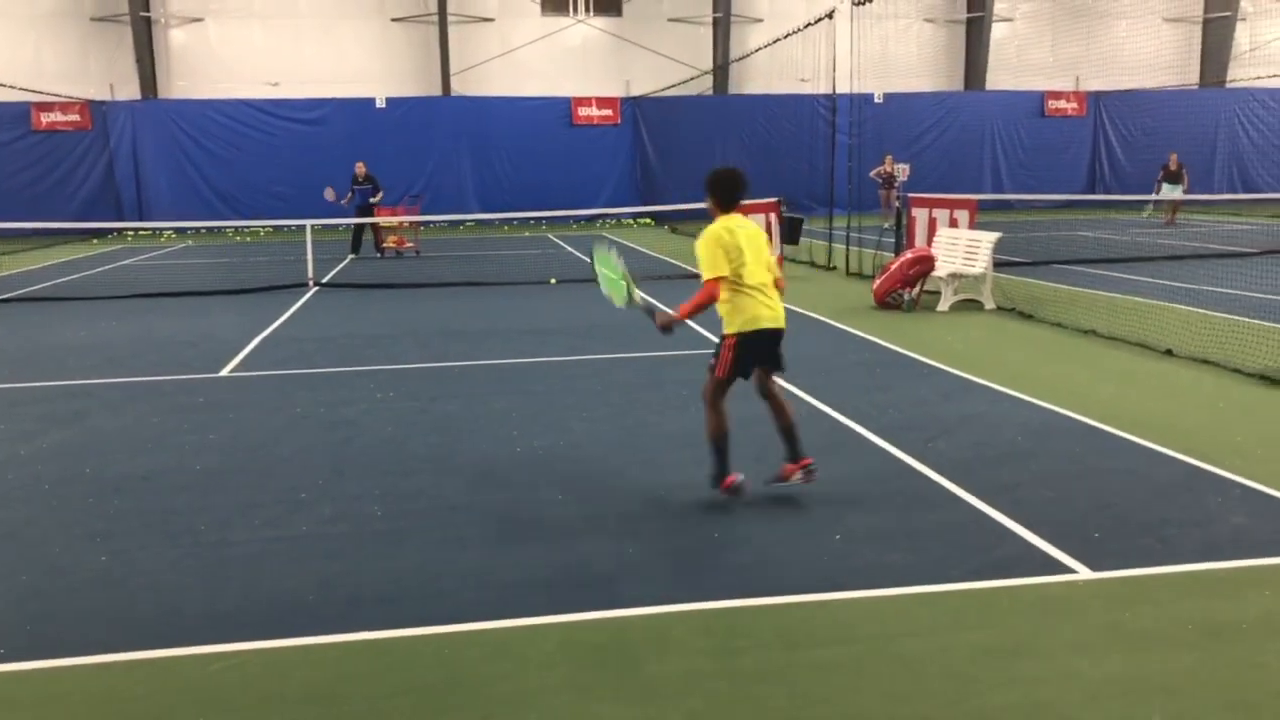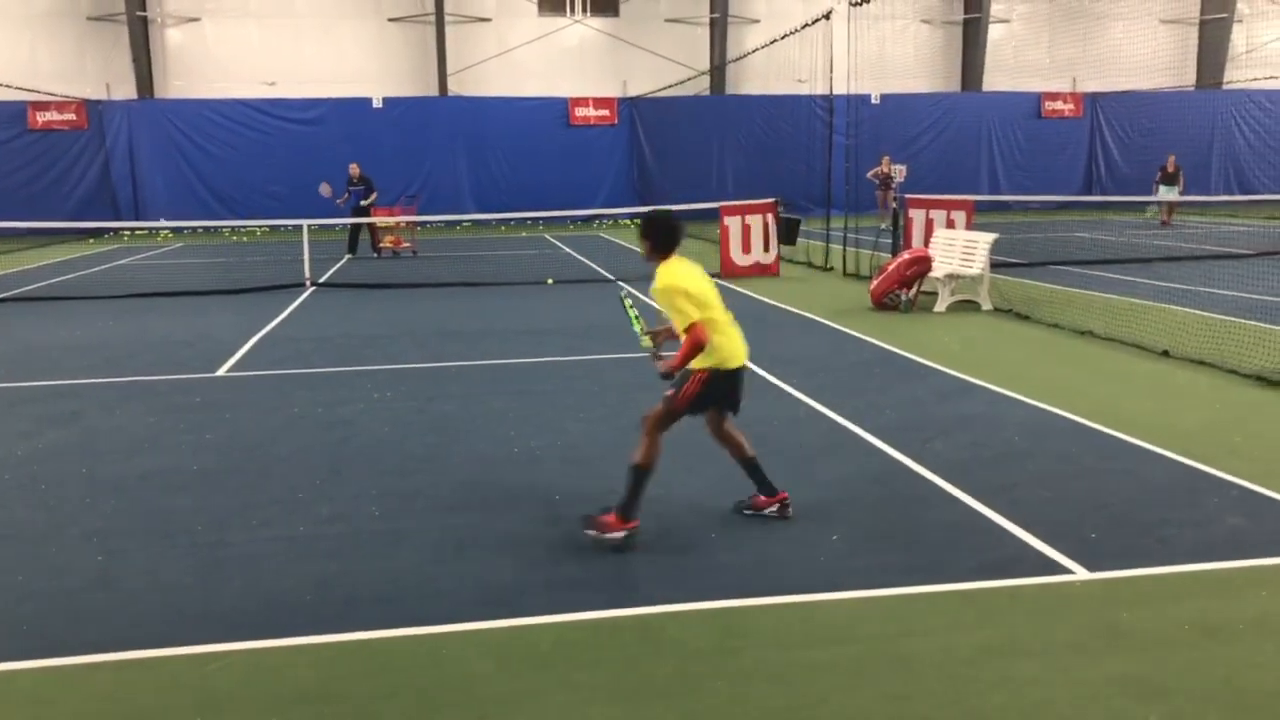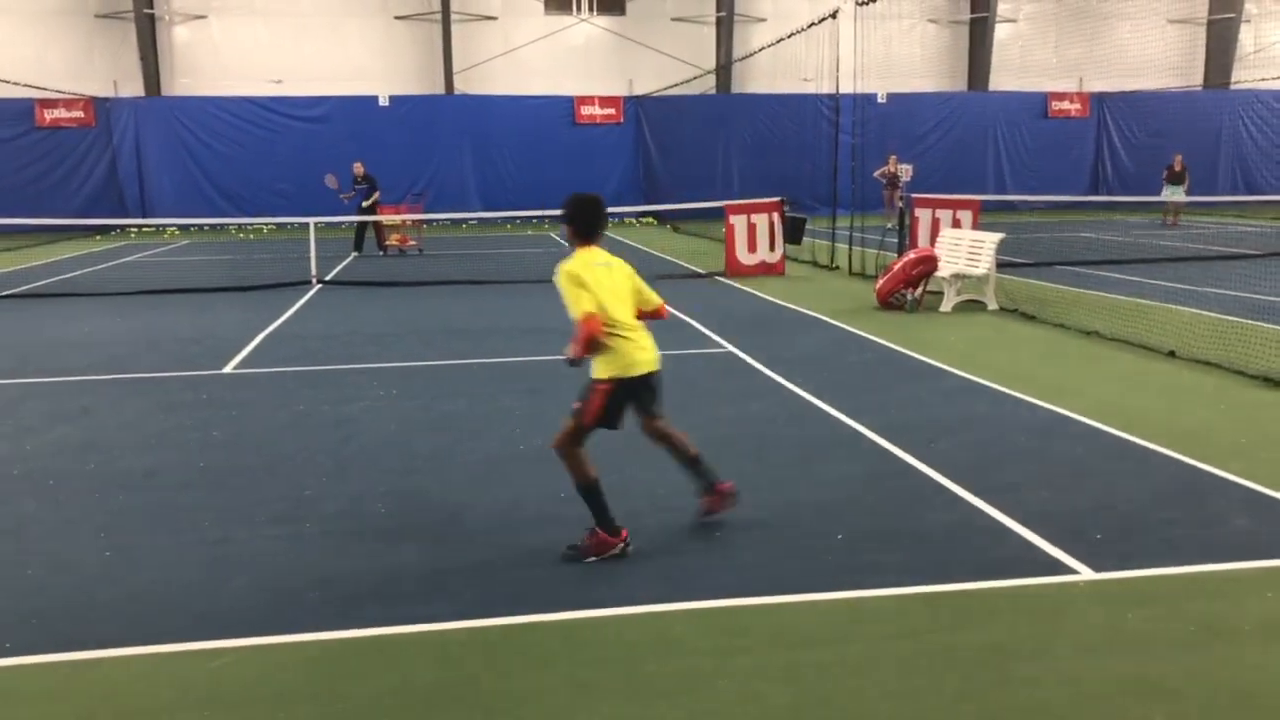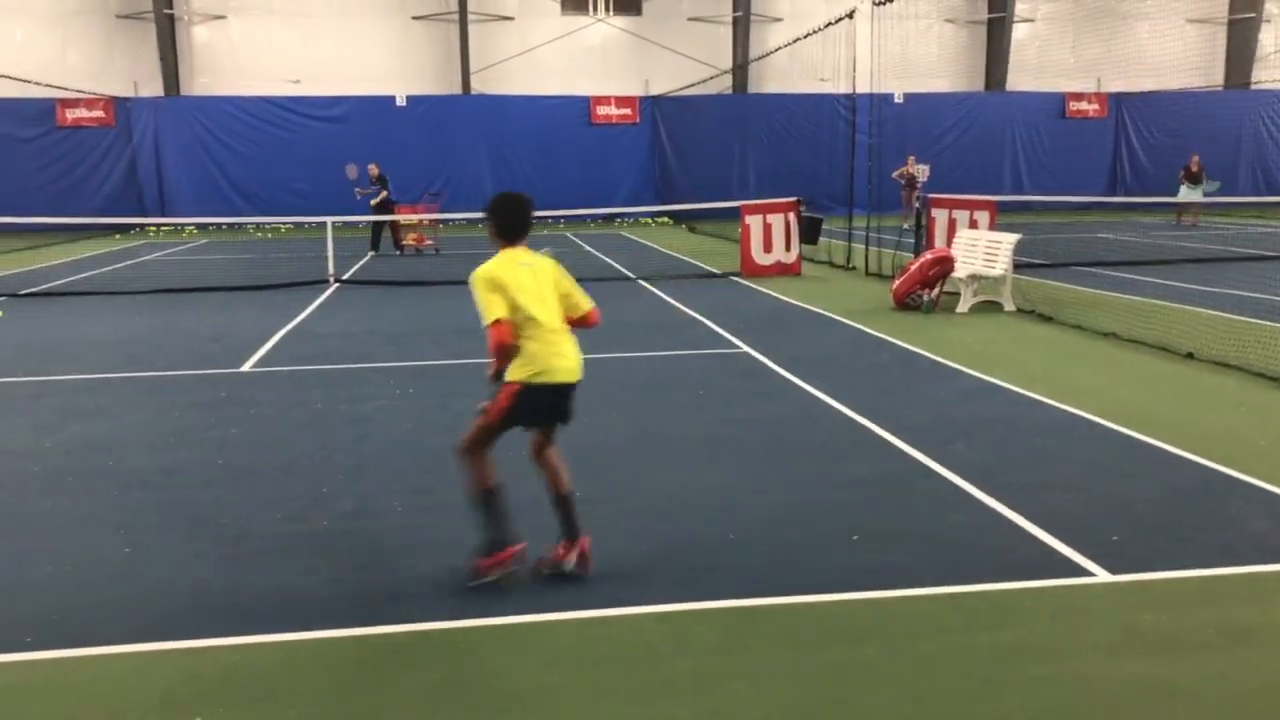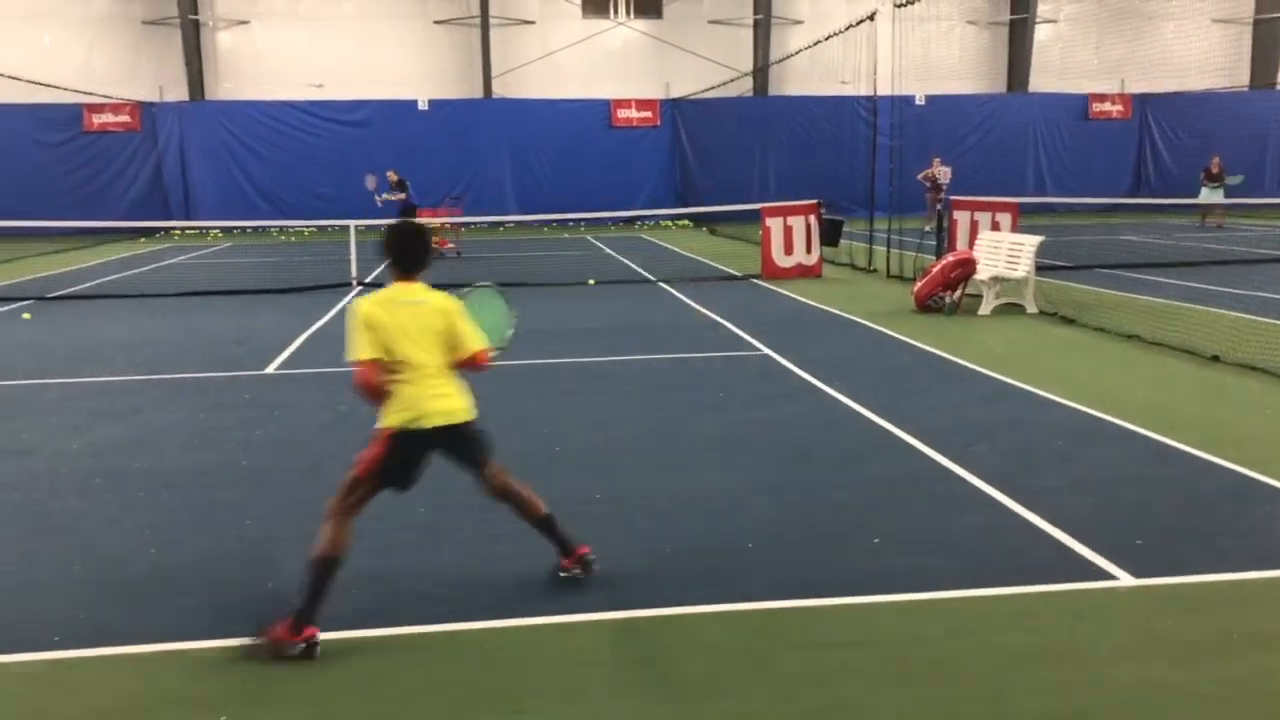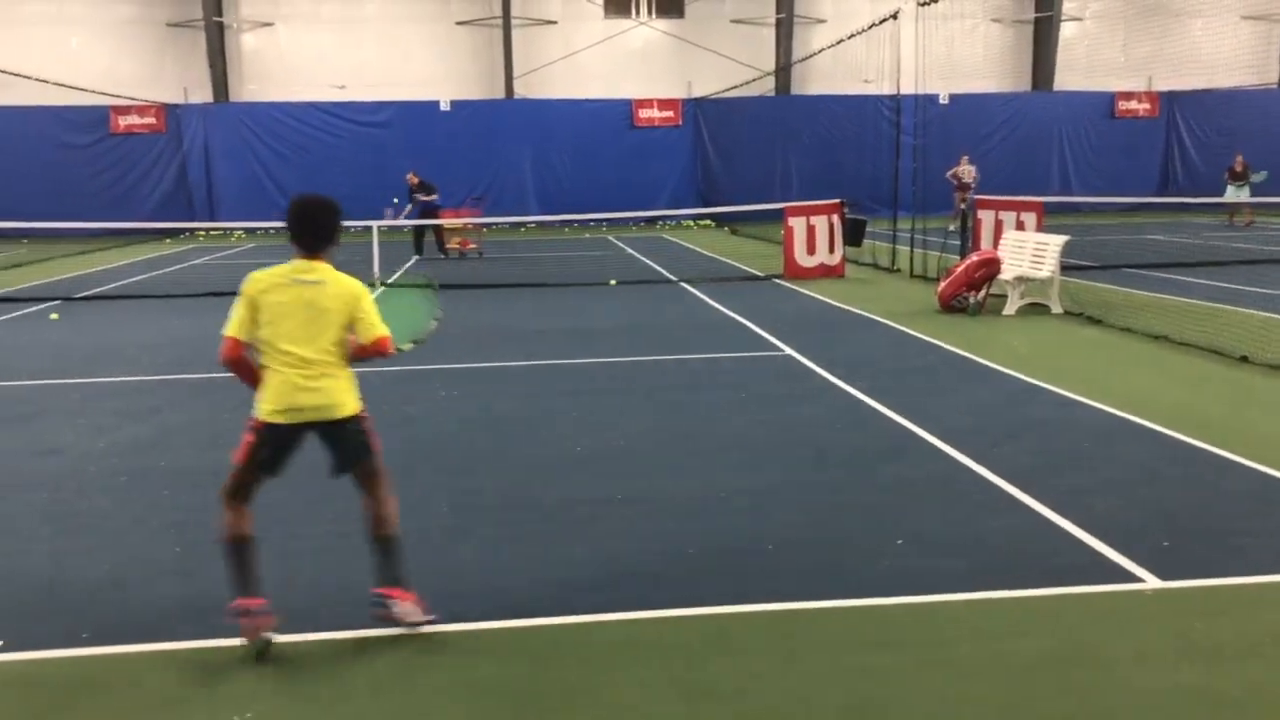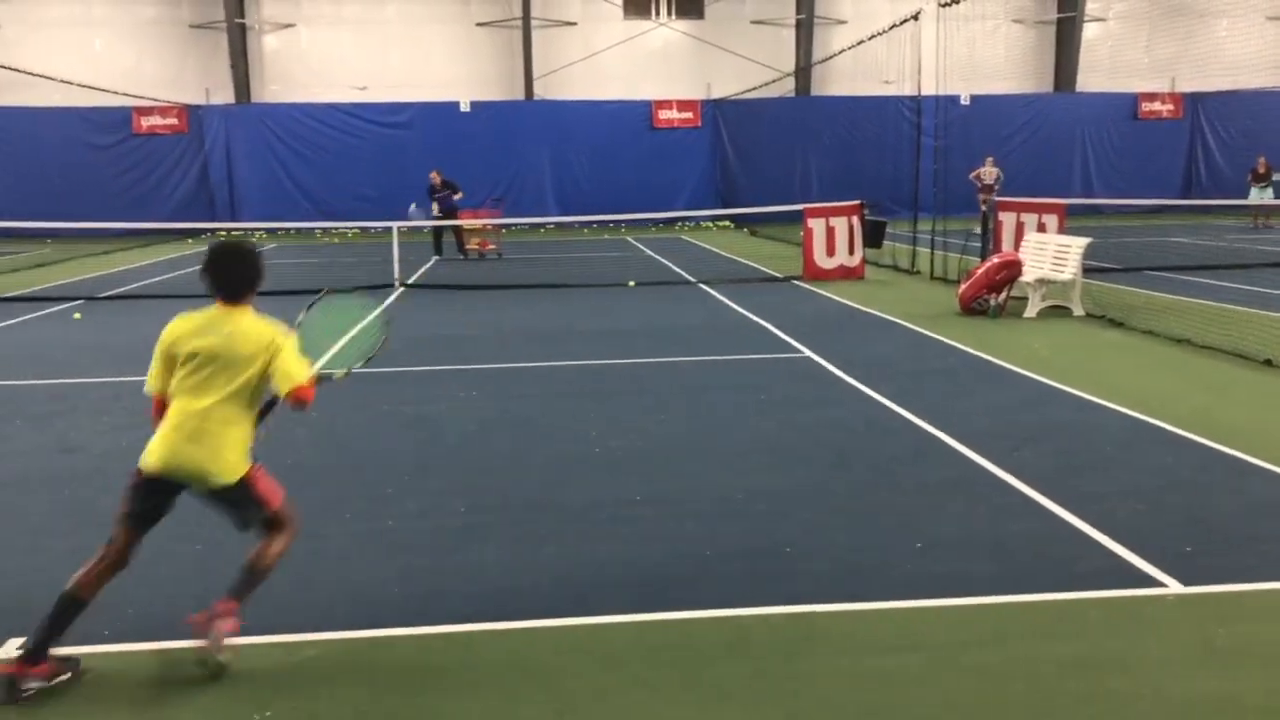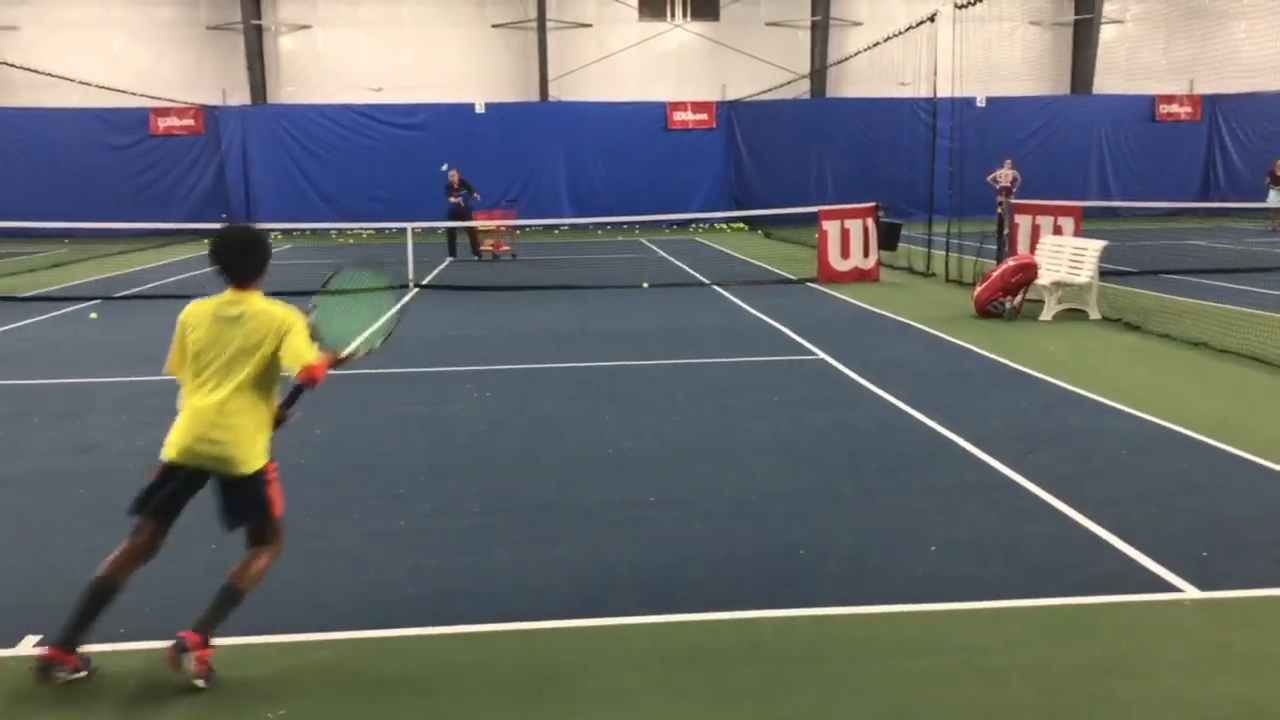
dt=0.2s
person 1, frame 1
left shoulder: (711, 236)
right shoulder: (755, 230)
left elbow: (713, 290)
left wrist: (675, 317)
left hip: (744, 325)
right hip: (774, 319)
left knee: (712, 396)
right knee: (767, 388)
left ankle: (724, 477)
right ankle: (798, 462)
person 1, frame 2
left shoulder: (665, 283)
right shoulder: (689, 269)
left elbow: (699, 336)
left wrist: (671, 366)
right wrist: (673, 335)
left hip: (713, 362)
right hip: (733, 356)
left knee: (652, 426)
right knee: (719, 427)
left ankle: (623, 517)
right ankle: (772, 496)
person 1, frame 3
left shoulder: (569, 270)
right shoulder: (617, 265)
left elbow: (591, 331)
right elbow: (658, 309)
left wrist: (576, 353)
left hip: (618, 370)
right hip: (645, 358)
left knee: (566, 443)
right knee: (654, 425)
left ankle: (610, 534)
right ankle: (715, 488)
person 1, frame 4
left shoulder: (486, 274)
right shoulder: (549, 266)
left elbow: (502, 339)
right elbow: (589, 317)
left wrist: (497, 368)
left hip: (534, 372)
right hip: (569, 365)
left knee: (472, 449)
right knee: (543, 448)
left ankle: (501, 544)
right ankle: (572, 543)
person 1, frame 5
left shoulder: (365, 309)
right shoulder: (446, 306)
left elbow: (368, 380)
right elbow: (480, 359)
left wrist: (390, 403)
left hip: (405, 419)
right hip: (454, 413)
left knee: (340, 511)
right knee: (498, 483)
left ankle: (302, 625)
right ankle: (573, 553)
person 1, frame 6
left shoulder: (257, 283)
right shoulder: (351, 288)
left elbow: (230, 355)
right elbow: (381, 347)
left hip: (280, 409)
right hip: (338, 403)
left knee: (234, 499)
right knee: (376, 491)
left ankle: (250, 603)
right ankle: (395, 593)
person 1, frame 7
left shoulder: (178, 329)
right shoulder: (274, 336)
left elbow: (159, 407)
right elbow: (302, 394)
right wrist: (306, 381)
left hip: (165, 456)
right hip: (223, 462)
left knee: (114, 554)
right knee: (282, 527)
right ankle: (223, 610)
person 1, frame 8
left shoulder: (190, 316)
right shoulder: (283, 320)
left elbow: (192, 388)
right elbow: (309, 375)
right wrist: (325, 360)
left hip: (185, 443)
right hip: (241, 452)
left knee: (141, 544)
right knee: (268, 544)
left ankle: (62, 649)
right ankle: (195, 642)
